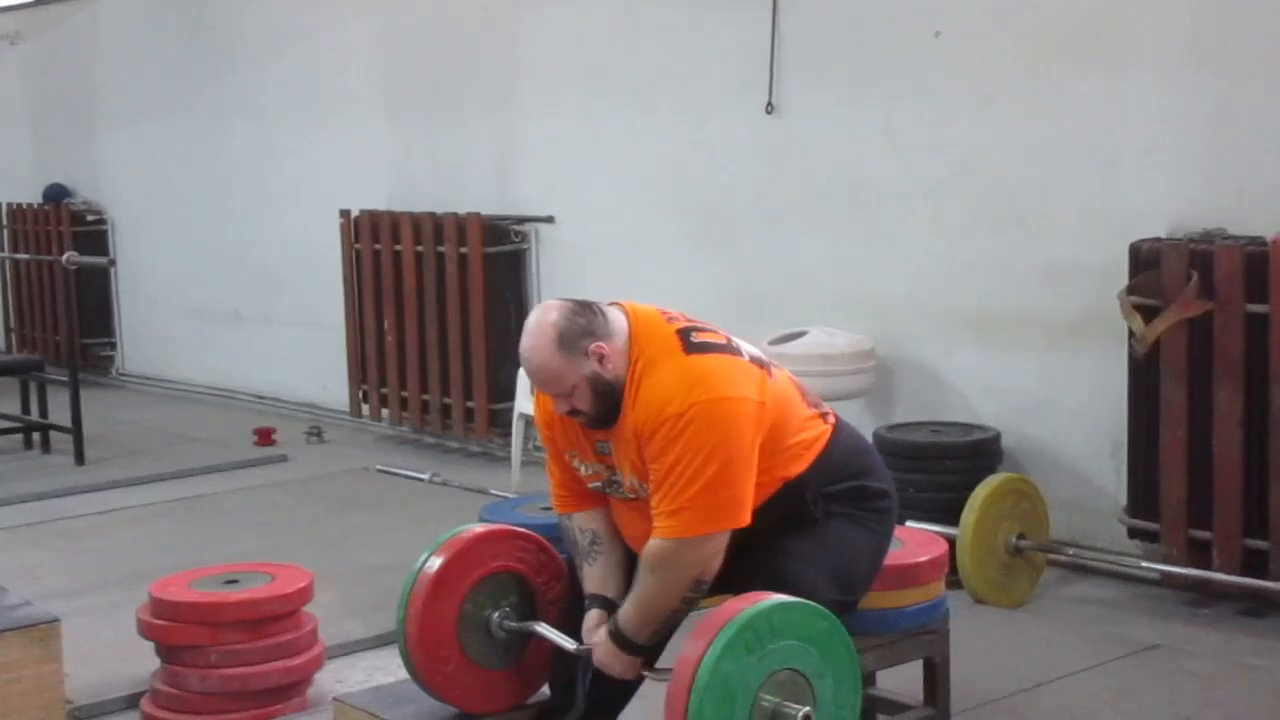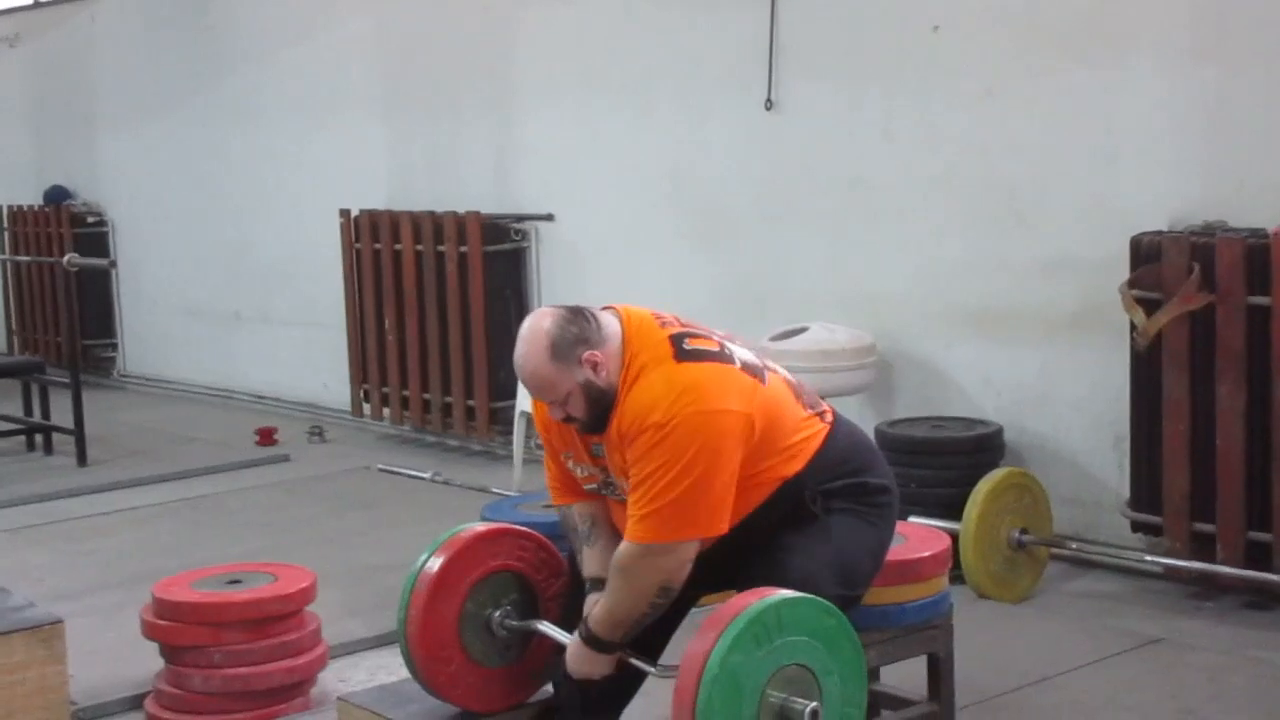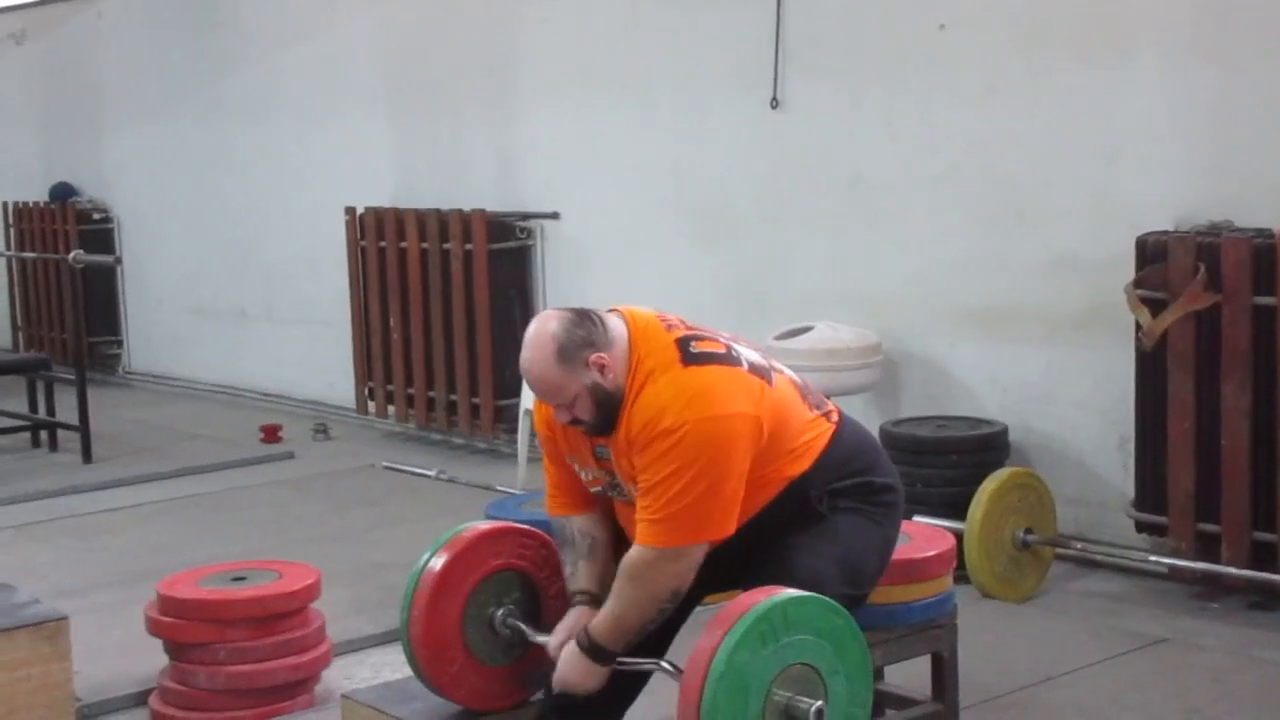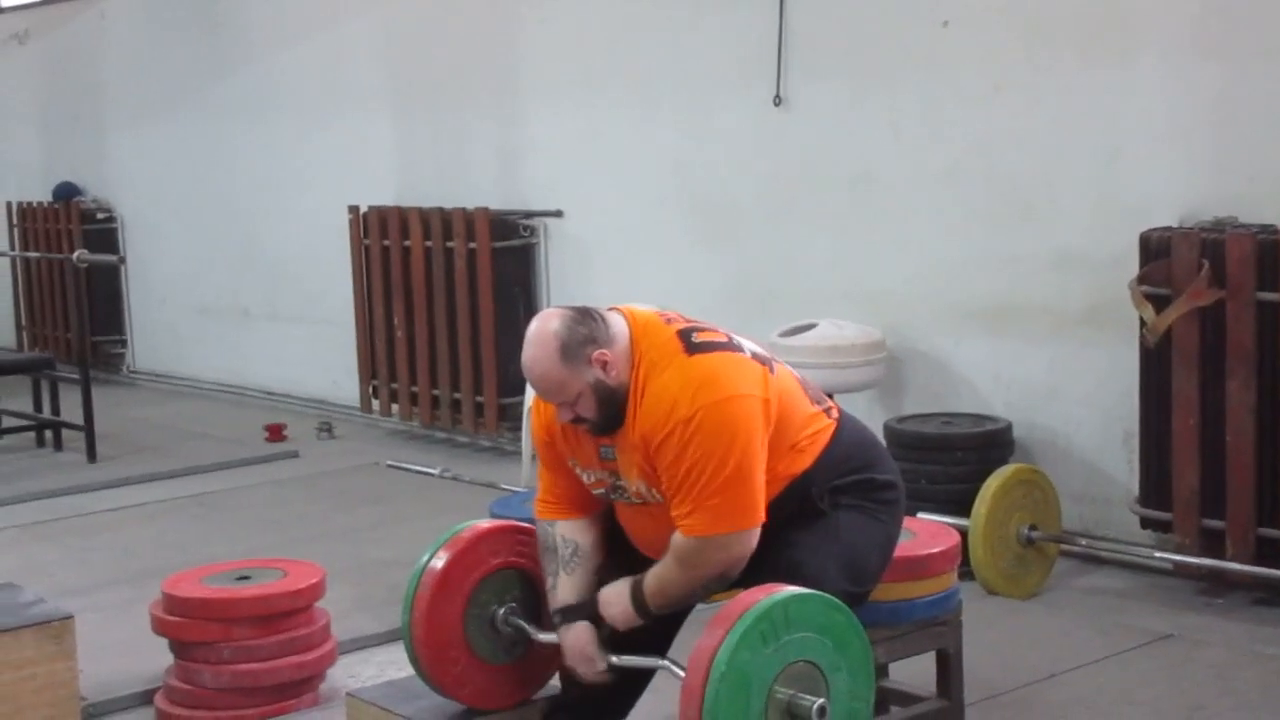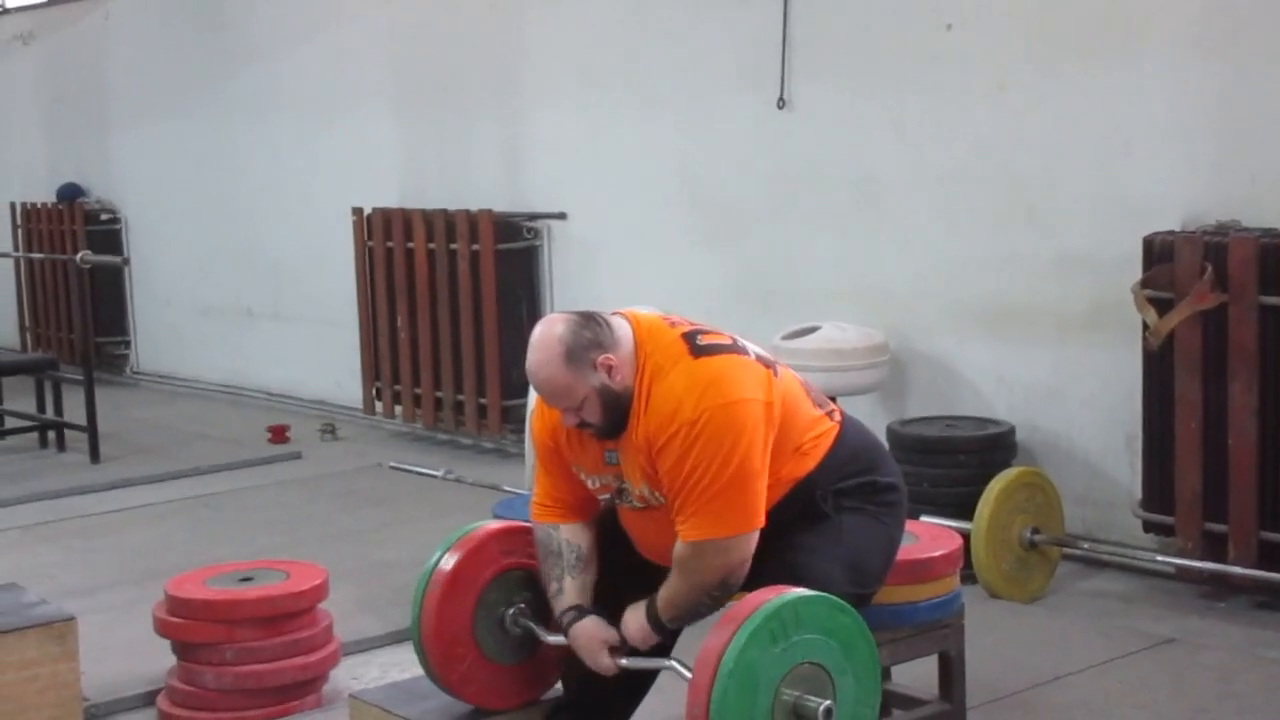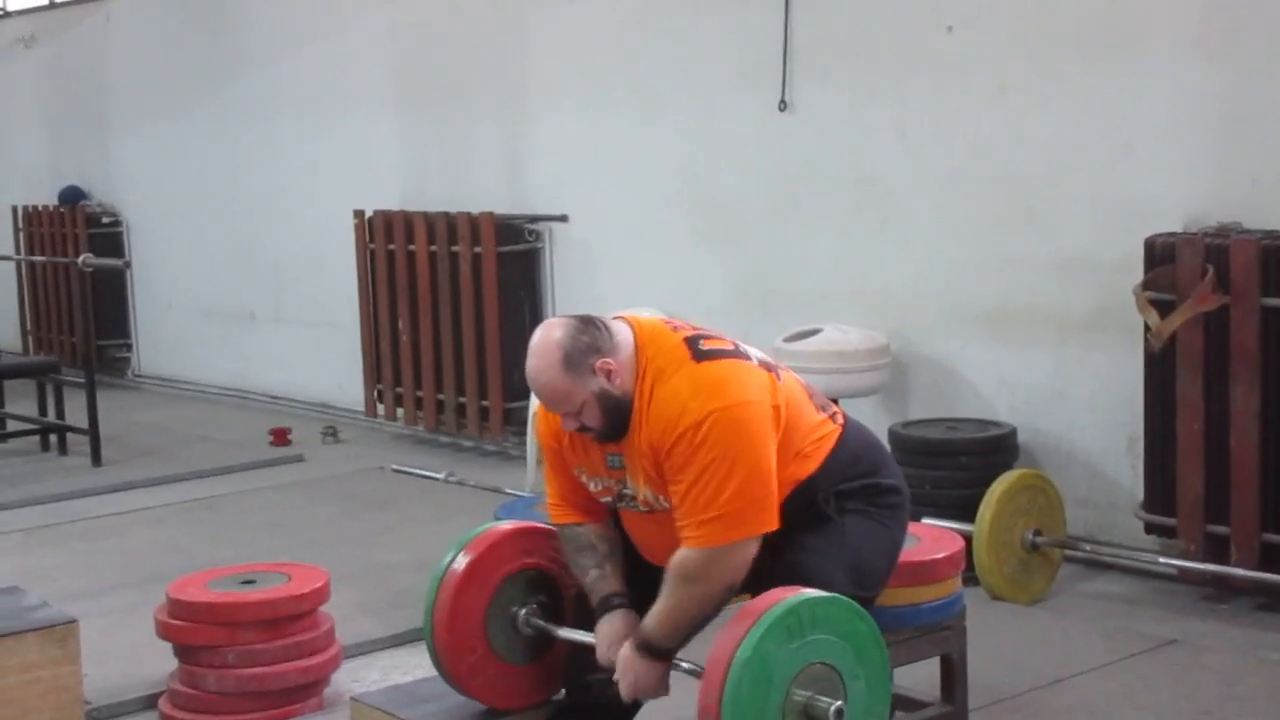
dt=0.3s
person 1, frame 1
left shoulder: (694, 388)
right shoulder: (563, 378)
left elbow: (687, 553)
right elbow: (583, 500)
left wrist: (628, 640)
right wrist: (600, 603)
right knee: (586, 627)
person 1, frame 2
left shoulder: (682, 396)
right shoulder: (562, 379)
left elbow: (656, 558)
right elbow: (582, 492)
left wrist: (598, 641)
right wrist: (597, 587)
right knee: (585, 613)
person 1, frame 3
left shoulder: (692, 398)
right shoulder: (567, 384)
left elbow: (668, 562)
right elbow: (576, 502)
left wrist: (592, 648)
right wrist: (582, 602)
right knee: (616, 605)
person 1, frame 4
left shoulder: (699, 385)
right shoulder: (566, 385)
left elbow: (721, 545)
right elbow: (566, 510)
left wrist: (638, 600)
right wrist: (569, 616)
right knee: (605, 619)
person 1, frame 5
left shoulder: (703, 391)
right shoulder: (567, 389)
left elbow: (723, 554)
right elbow: (560, 512)
left wrist: (657, 617)
right wrist: (576, 616)
right knee: (600, 619)
person 1, frame 6
left shoulder: (706, 397)
right shoulder: (570, 394)
left elbow: (720, 557)
right elbow: (576, 511)
left wrist: (651, 649)
right wrist: (613, 607)
